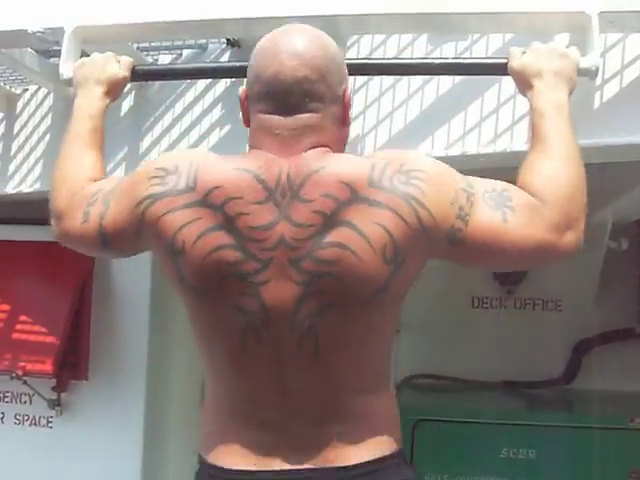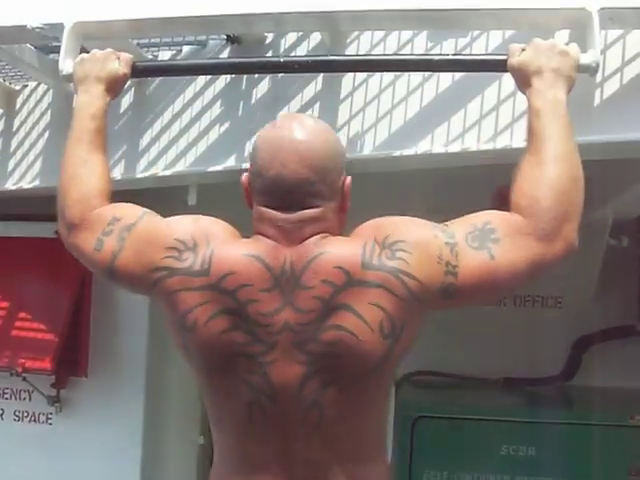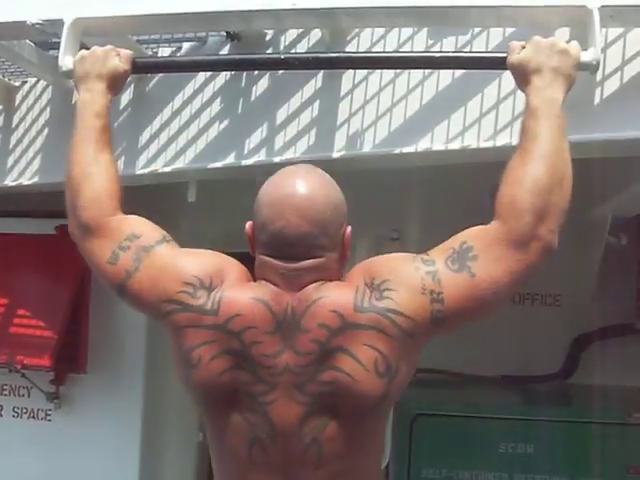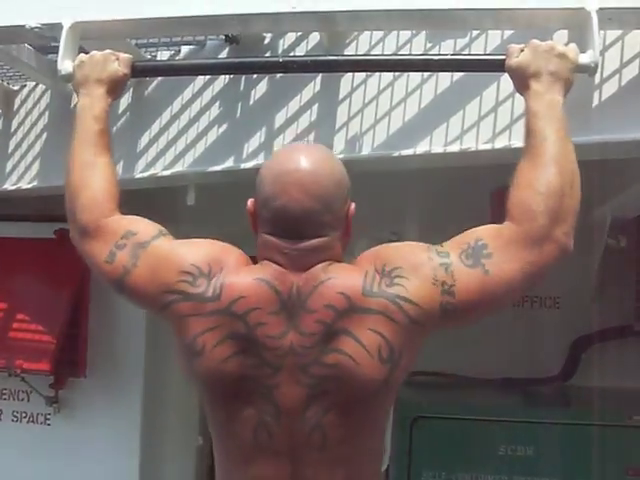
dt=0.2s
person 1, frame 1
left shoulder: (180, 190)
right shoulder: (398, 190)
left elbow: (70, 216)
right elbow: (557, 227)
left wrist: (92, 94)
right wrist: (549, 91)
person 1, frame 2
left shoulder: (196, 265)
right shoulder: (391, 266)
left elbow: (79, 222)
right elbow: (548, 231)
left wrist: (92, 94)
right wrist: (547, 91)
person 1, frame 3
left shoulder: (204, 303)
right shoulder: (390, 306)
left elbow: (93, 222)
right elbow: (530, 231)
left wrist: (95, 92)
right wrist: (545, 89)
person 1, frame 4
left shoulder: (205, 293)
right shoulder: (392, 297)
left elbow: (92, 225)
right elbow: (545, 232)
left wrist: (94, 96)
right wrist: (544, 93)
